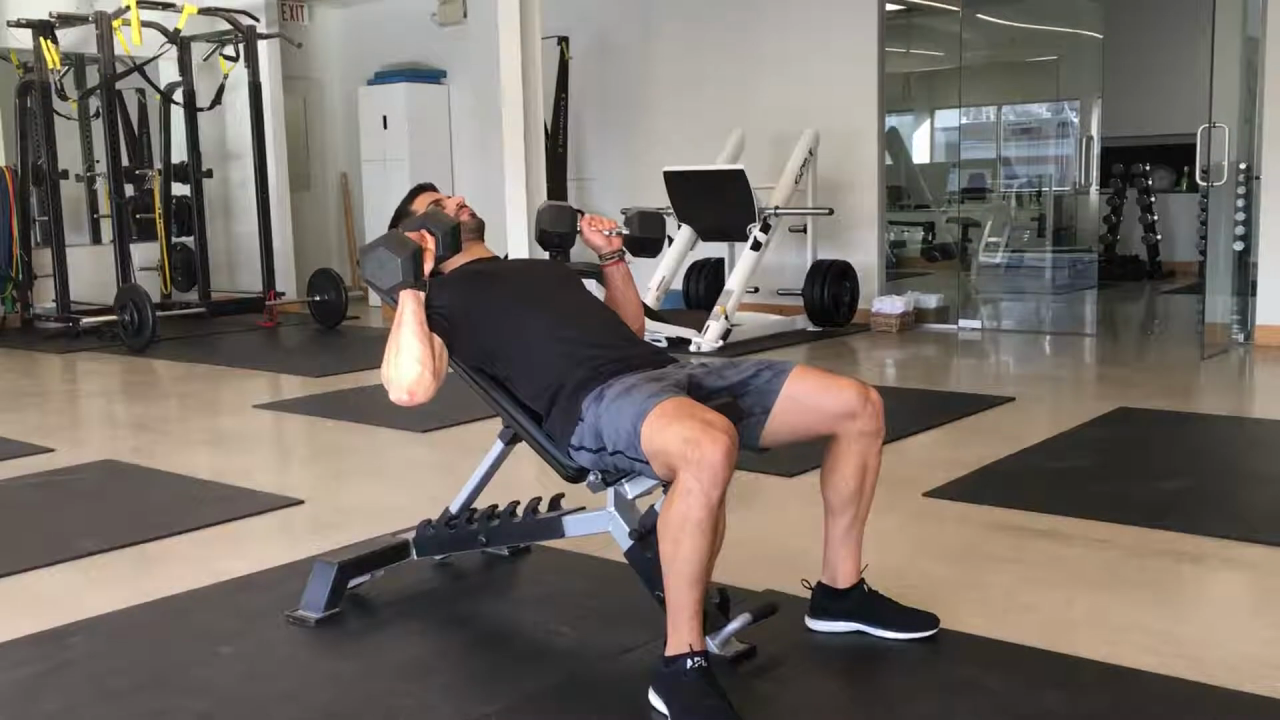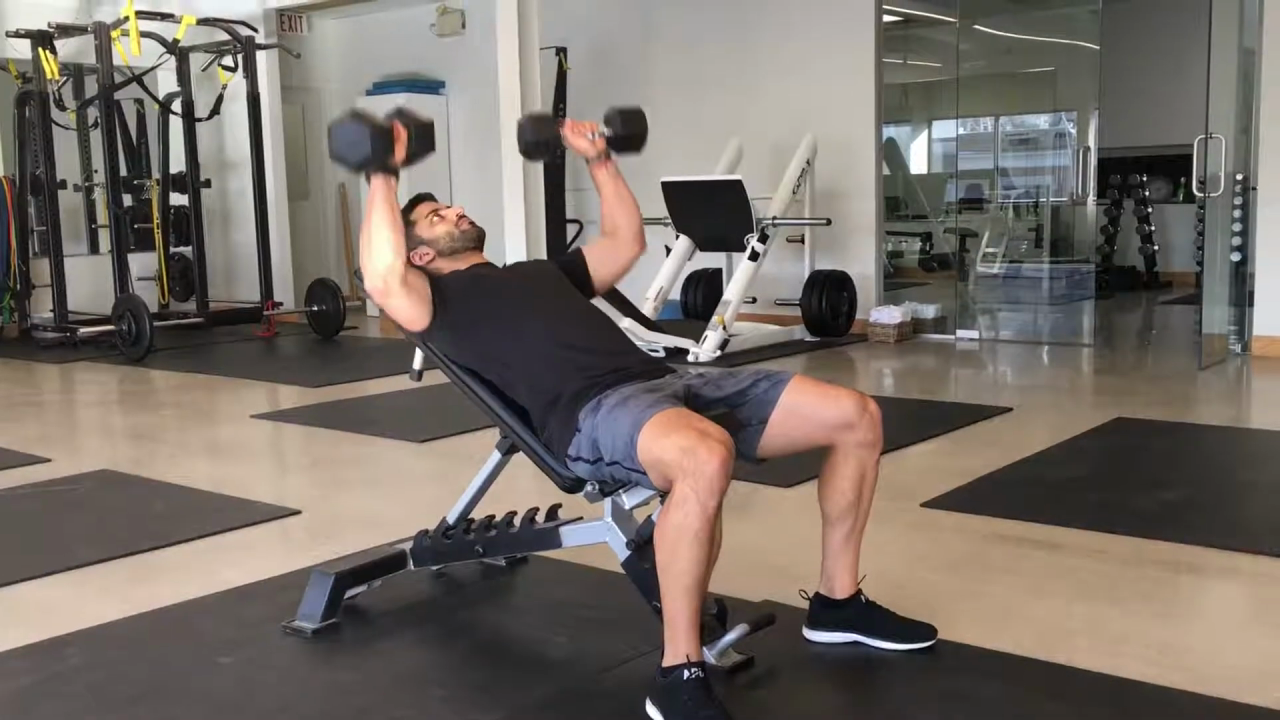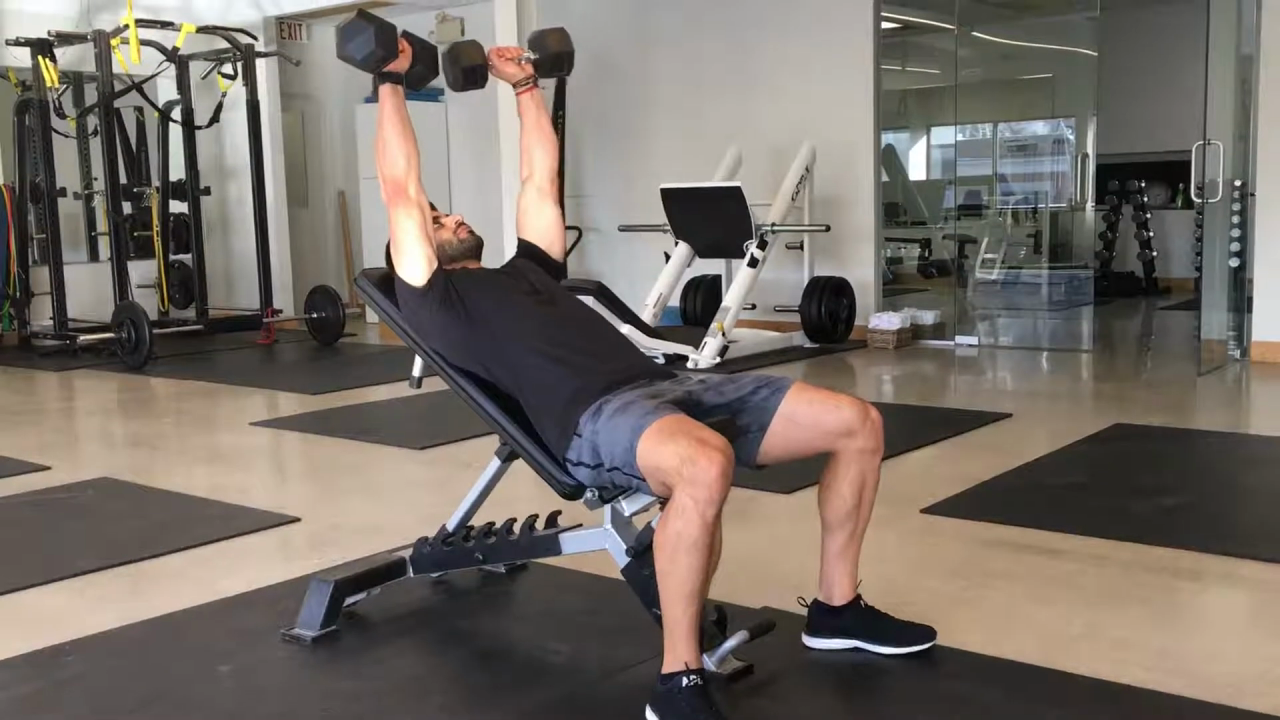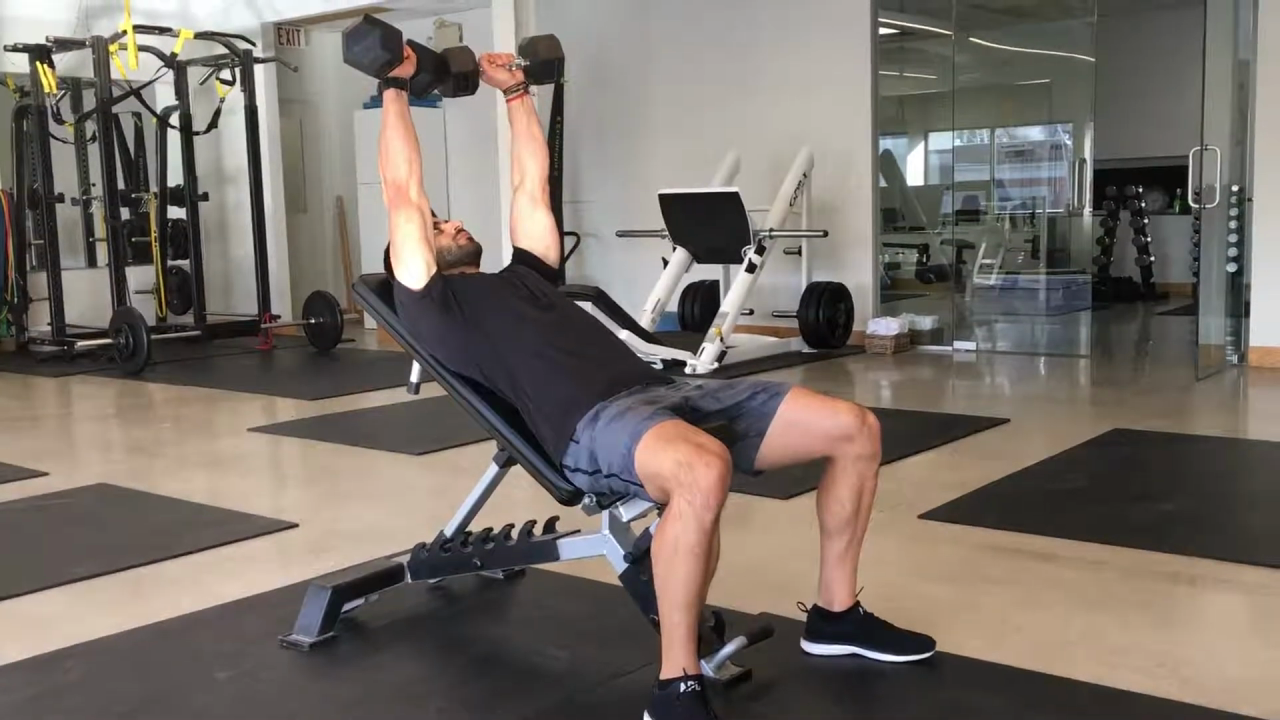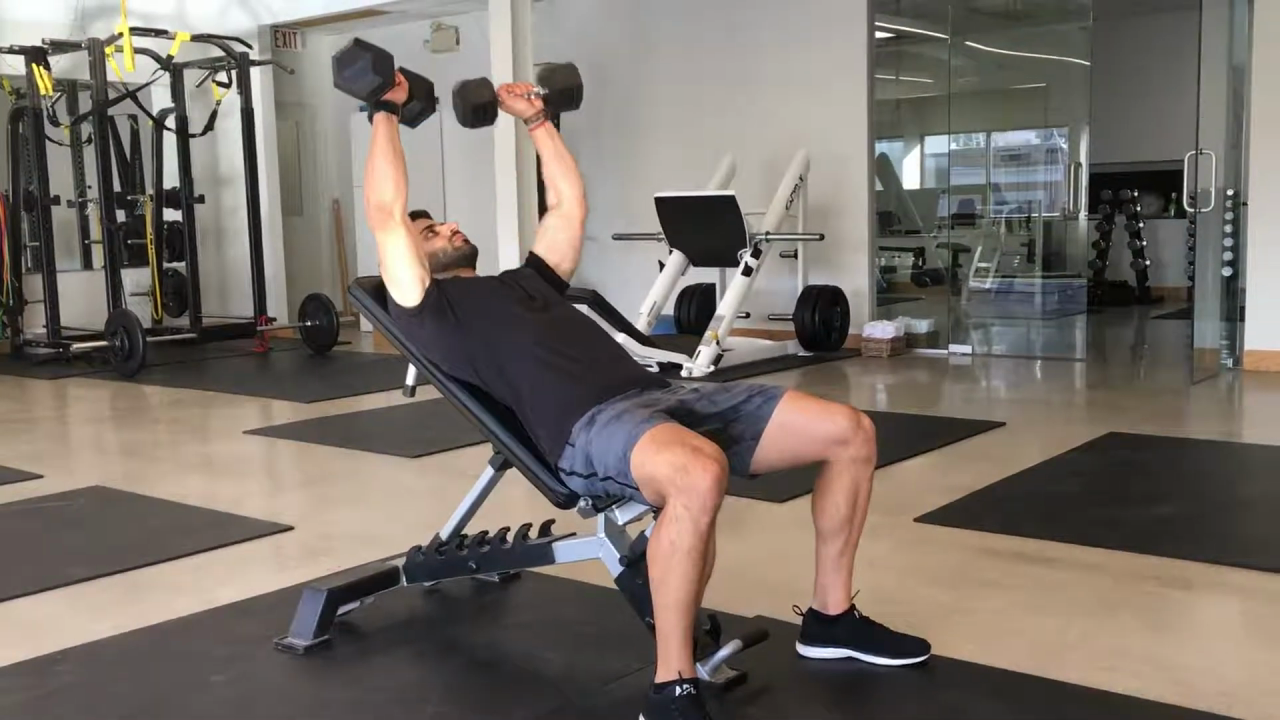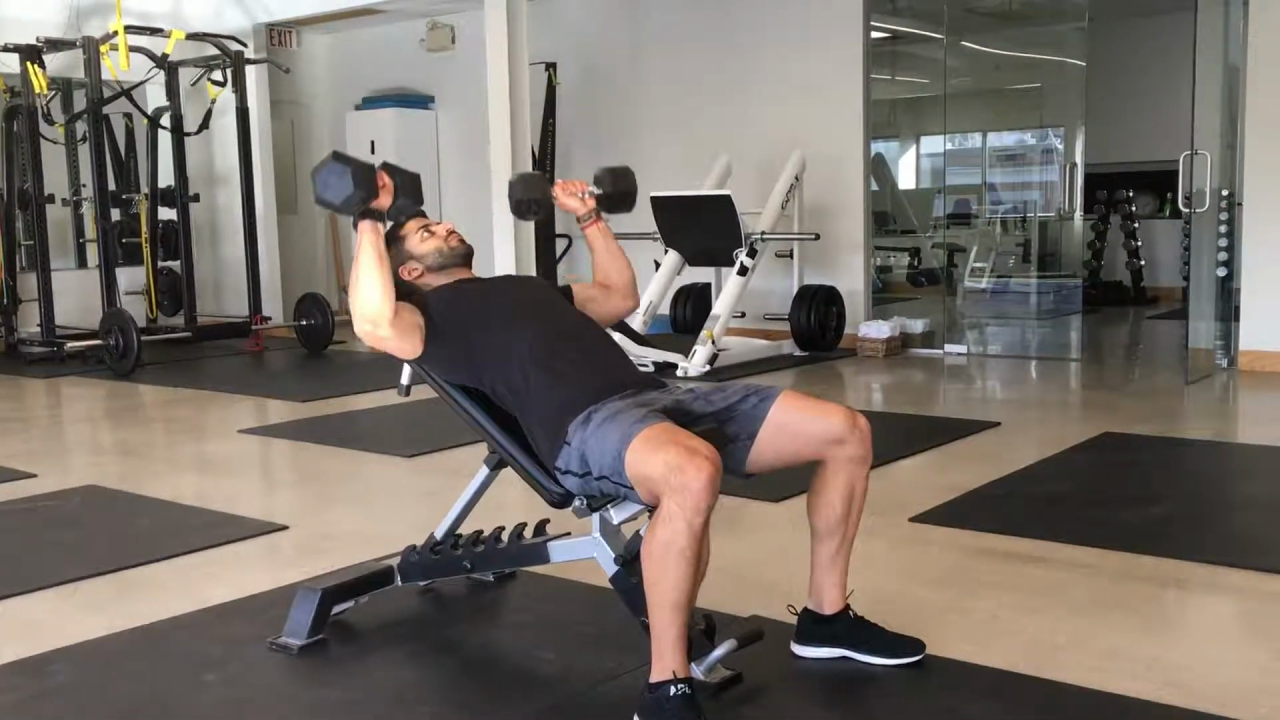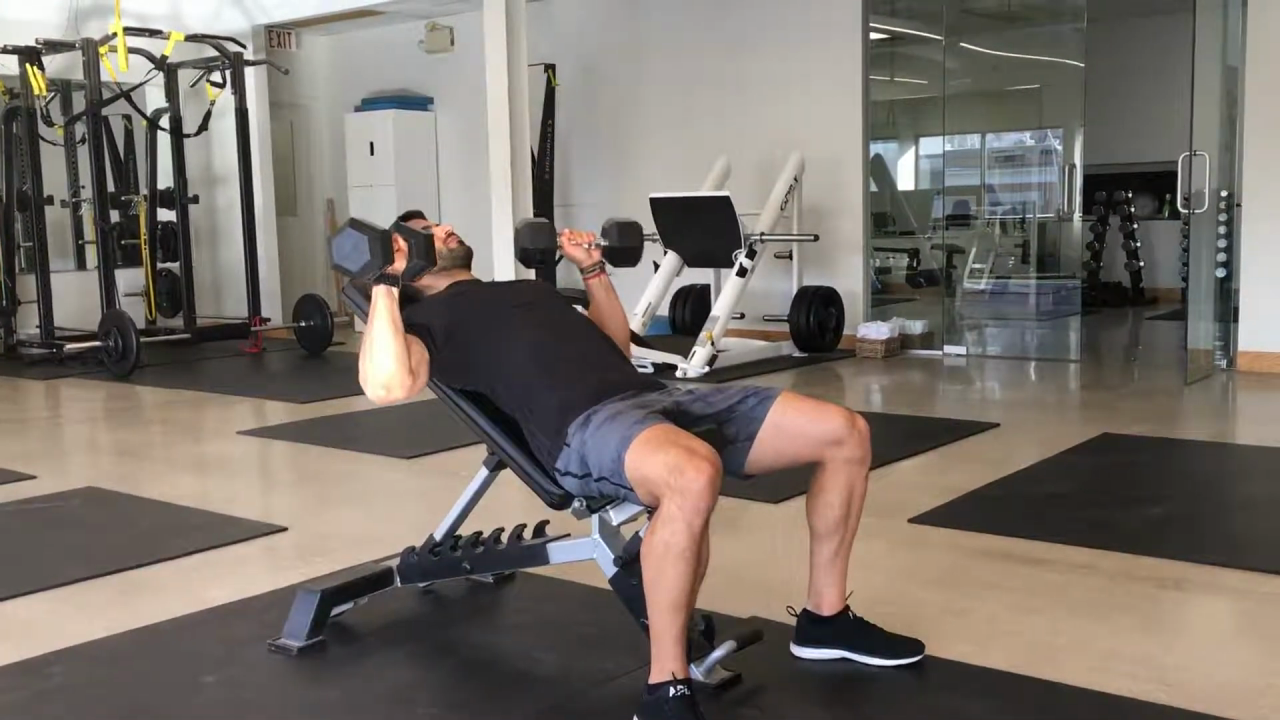
dt=0.5s
person 1, frame 1
left shoulder: (538, 265)
right shoulder: (445, 295)
right elbow: (408, 389)
left wrist: (611, 257)
right wrist: (411, 286)
left hip: (664, 370)
right hip: (596, 400)
left knee: (858, 405)
right knee: (708, 448)
left ankle: (841, 591)
right ankle: (682, 665)
person 1, frame 2
left shoulder: (533, 271)
right shoulder: (439, 302)
left elbow: (626, 242)
right elbow: (384, 282)
left wrist: (598, 160)
right wrist: (384, 175)
left hip: (662, 377)
right hip: (591, 413)
left knee: (855, 416)
right knee: (706, 455)
left ankle: (837, 601)
person 1, frame 3
left shoulder: (526, 269)
right shoulder: (436, 300)
left elbow: (541, 178)
right elbow: (399, 191)
left wrist: (525, 87)
right wrist: (391, 84)
left hip: (662, 384)
right hip: (593, 418)
left knee: (857, 423)
right knee: (706, 467)
left ankle: (837, 608)
person 1, frame 4
left shoulder: (523, 275)
right shoulder: (434, 304)
left elbow: (531, 183)
right elbow: (402, 195)
left wrist: (515, 92)
right wrist: (396, 88)
left hip: (661, 391)
right hip: (591, 424)
left knee: (855, 429)
right knee: (703, 472)
left ankle: (836, 613)
person 1, frame 5
left shoulder: (523, 280)
right shoulder: (433, 308)
left elbow: (569, 203)
right elbow: (386, 217)
left wrist: (535, 119)
right wrist: (386, 112)
left hip: (657, 394)
right hip: (588, 428)
left knee: (850, 432)
right knee: (699, 475)
left ankle: (831, 616)
person 1, frame 6
left shoulder: (524, 284)
right shoulder: (431, 311)
left elbow: (621, 296)
right elbow: (376, 327)
left wrist: (588, 219)
right wrist: (371, 221)
left hip: (654, 393)
right hip: (584, 425)
left knee: (846, 431)
right knee: (693, 475)
left ankle: (826, 618)
person 1, frame 7
left shoulder: (524, 287)
right shoulder: (430, 317)
right elbow: (386, 386)
left wrist: (592, 270)
right wrist: (385, 283)
left hip: (652, 395)
right hip: (584, 426)
left knee: (845, 433)
right knee: (693, 476)
left ankle: (825, 618)
